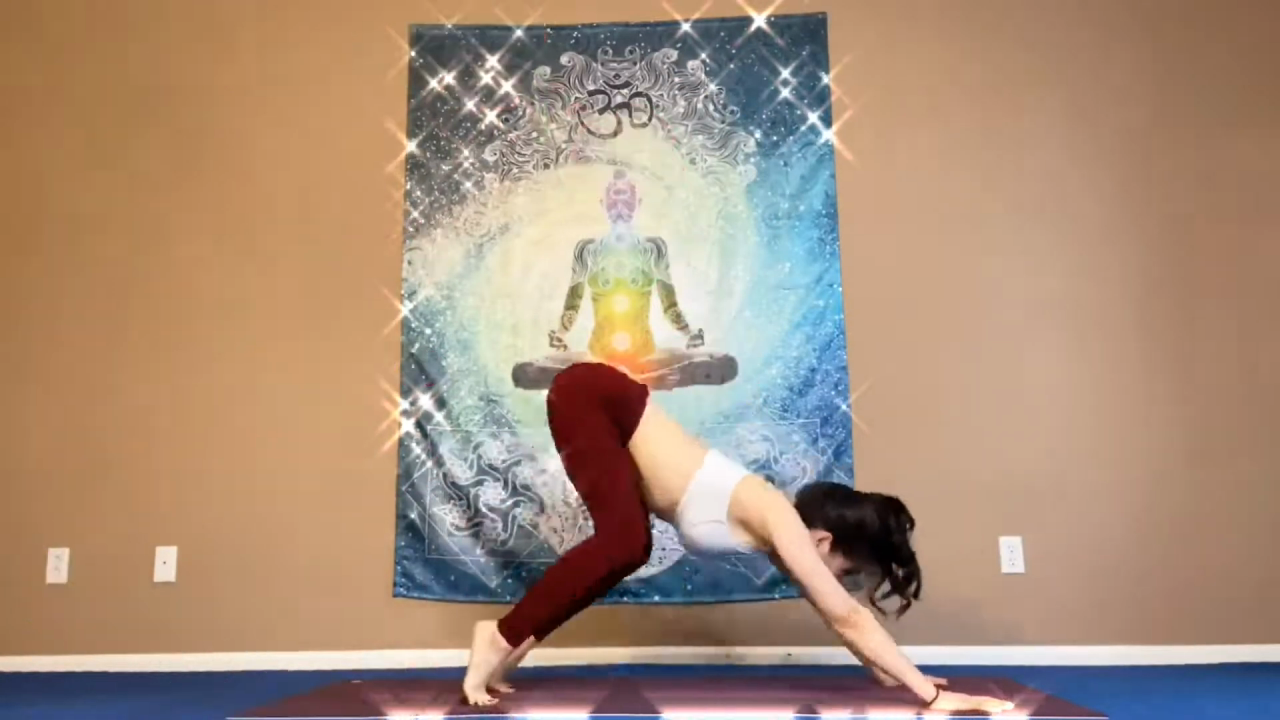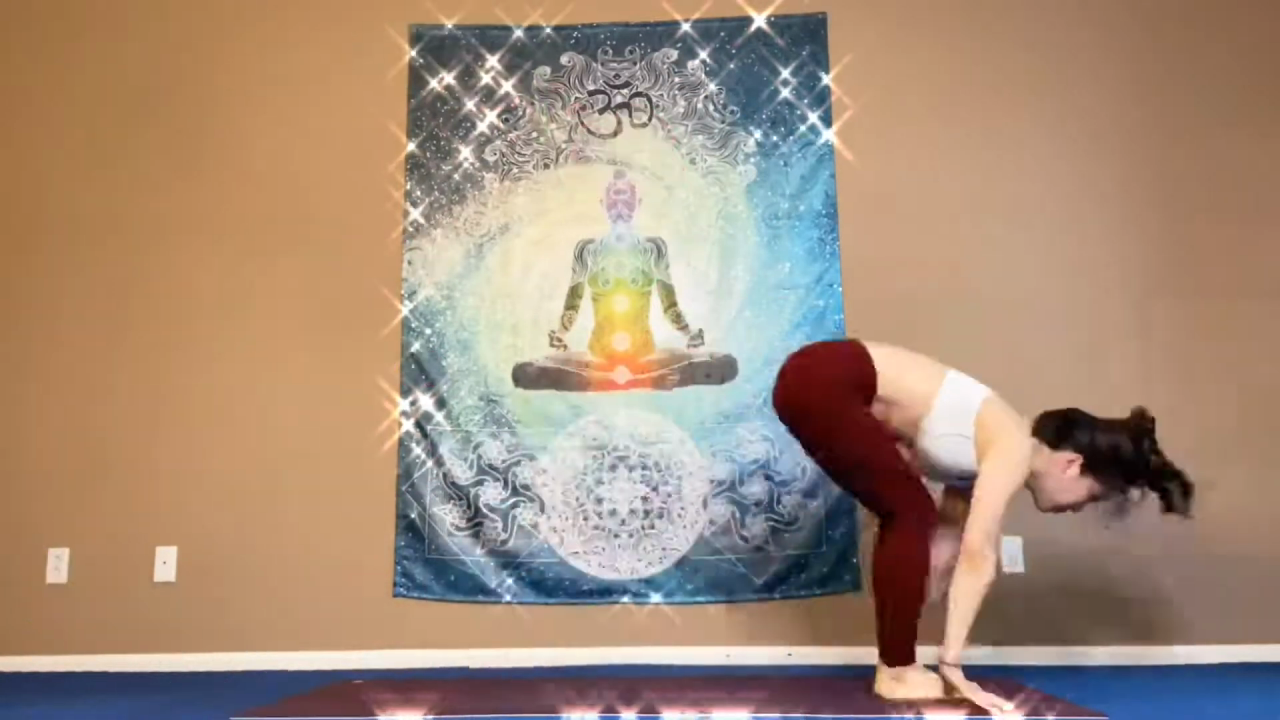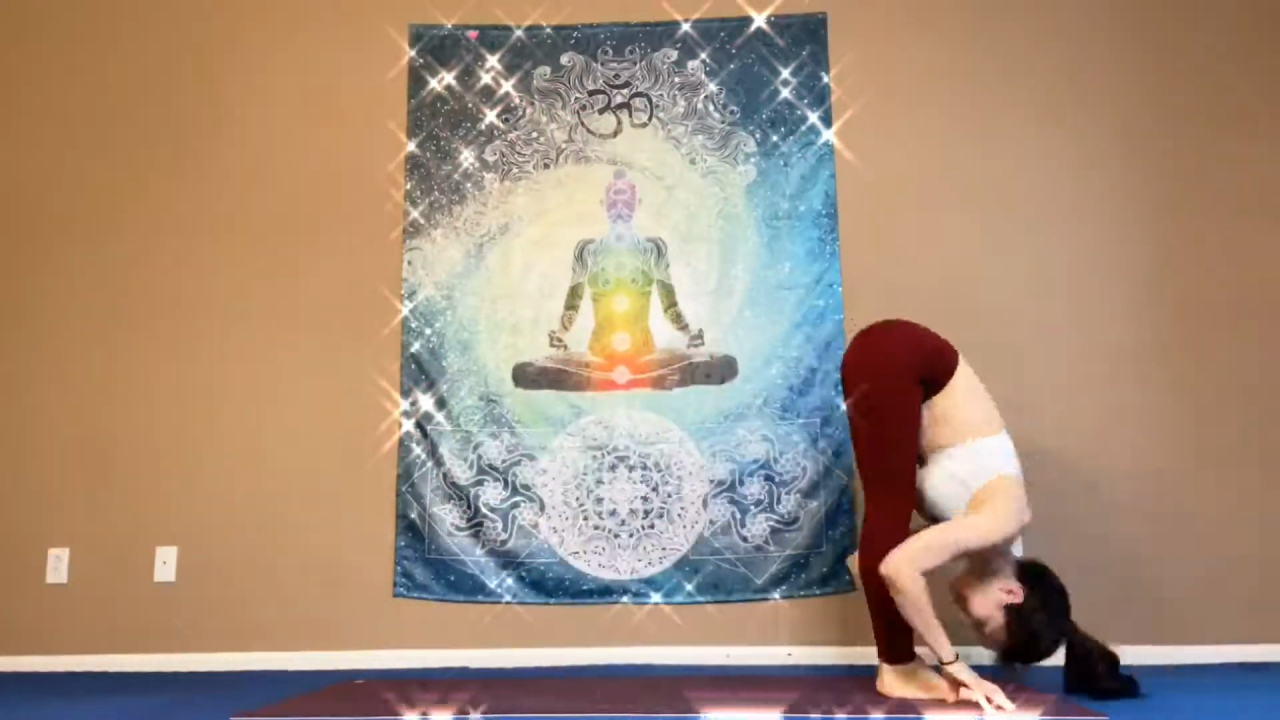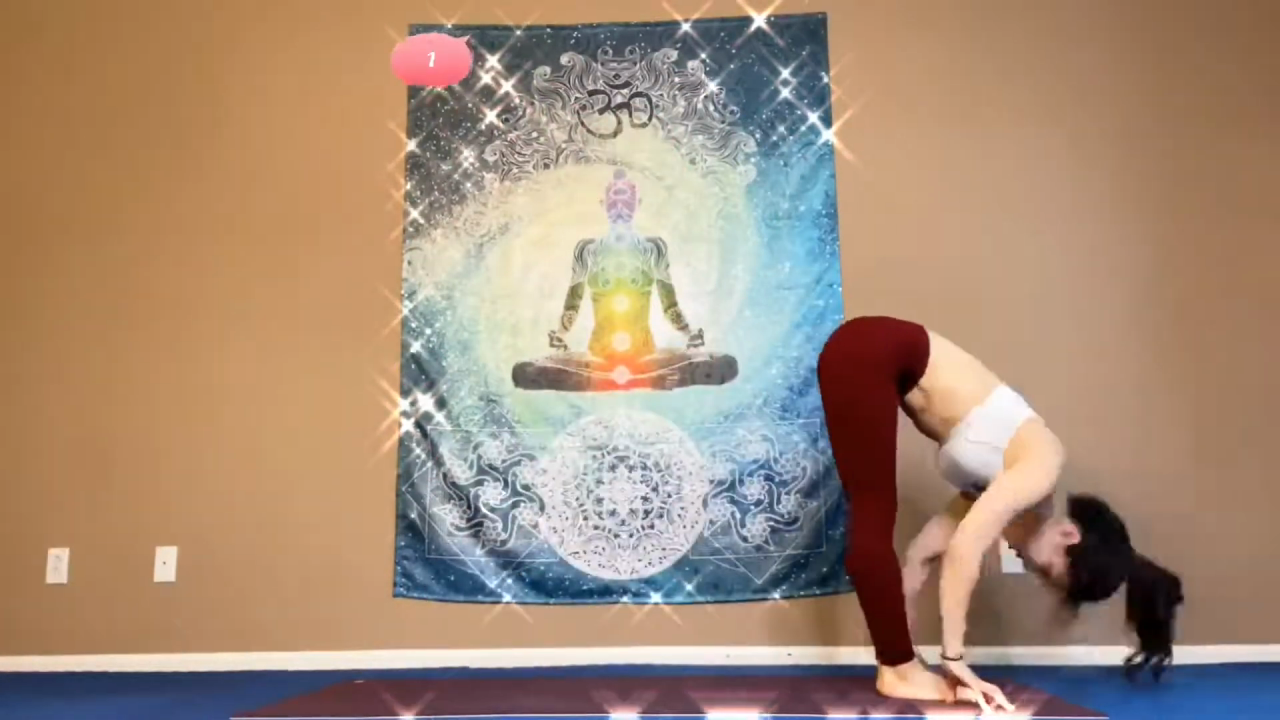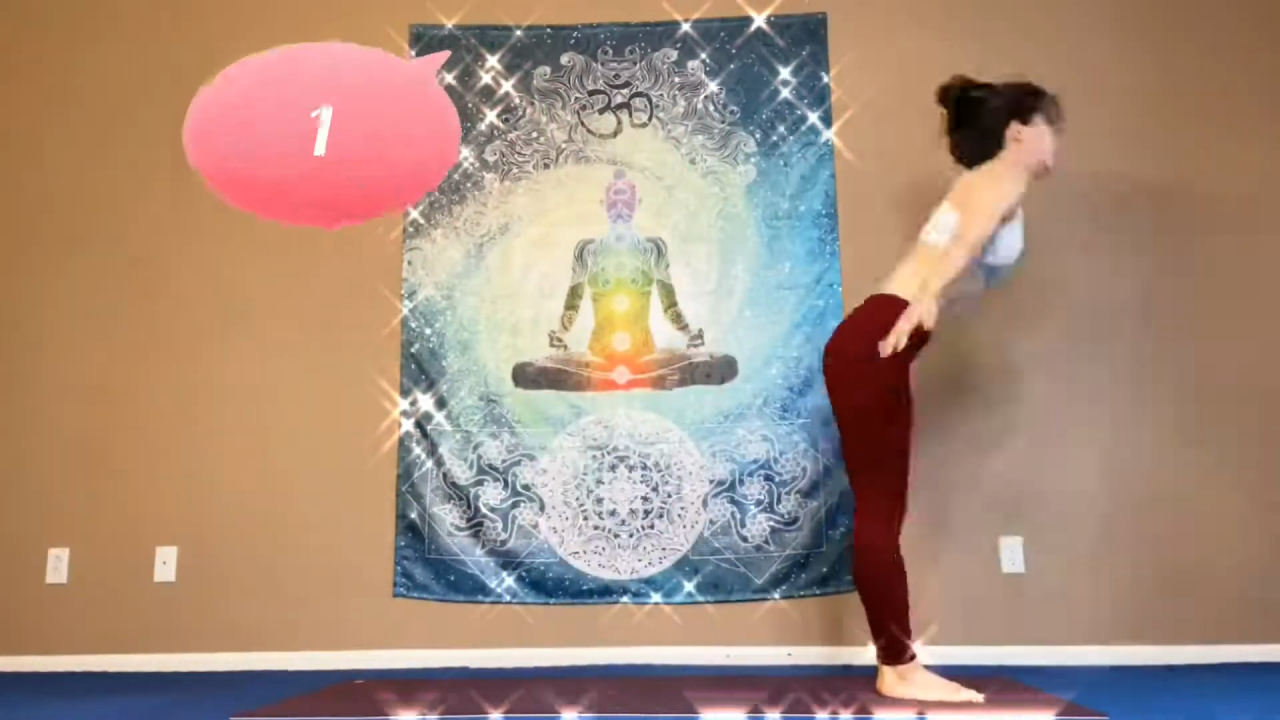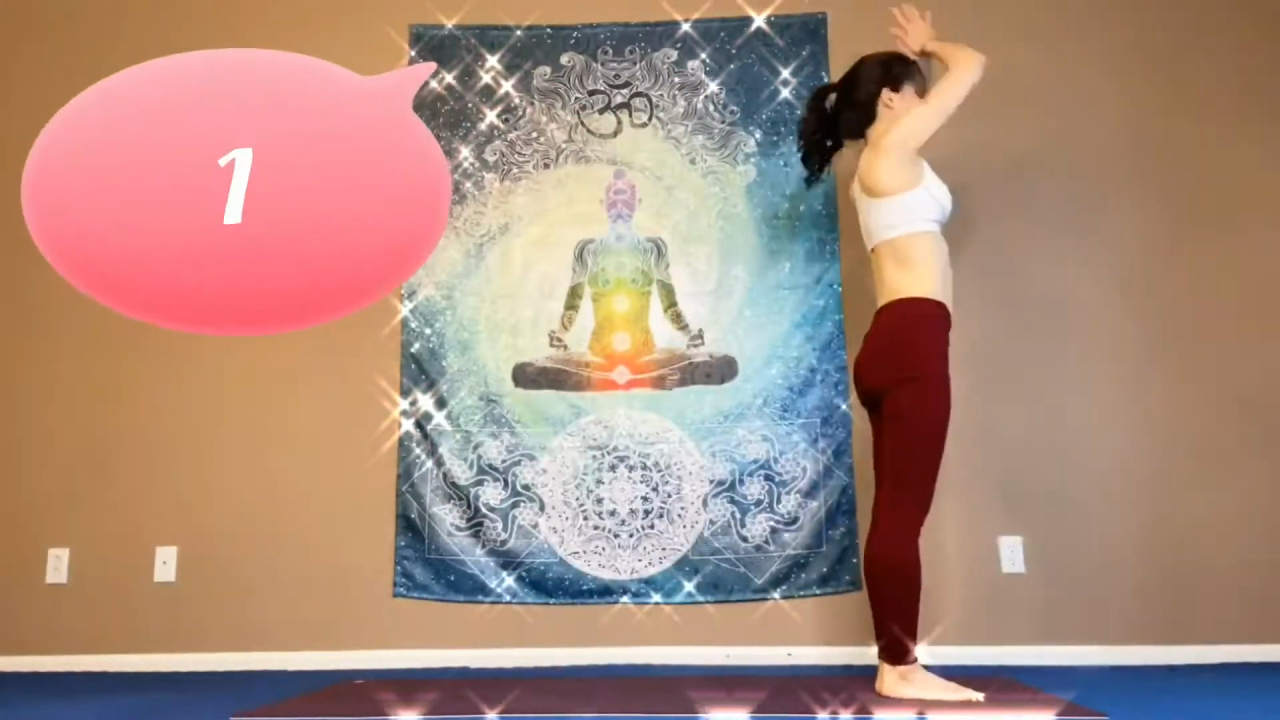
dt=0.1s
person 1, frame 1
left shoulder: (777, 520)
right shoulder: (779, 522)
left elbow: (846, 616)
right elbow: (848, 617)
left hip: (610, 410)
right hip: (589, 399)
left knee: (625, 546)
right knee: (627, 543)
right ankle: (503, 639)
person 1, frame 2
left shoulder: (998, 447)
right shoulder: (1012, 449)
right elbow: (975, 563)
right wrist: (951, 663)
left hip: (829, 376)
right hip: (825, 380)
left knee: (903, 514)
right knee: (912, 514)
left ankle: (898, 668)
right ankle: (897, 671)
person 1, frame 3
right shoulder: (999, 513)
right elbow: (899, 567)
left hip: (896, 356)
right knee: (886, 525)
left ankle: (901, 665)
right ankle: (898, 668)
person 1, frame 4
left shoulder: (1030, 457)
right shoulder: (1040, 465)
right elbow: (962, 549)
right wrist: (954, 659)
left knee: (873, 513)
left ankle: (899, 664)
right ankle: (898, 666)
person 1, frame 5
left shoulder: (989, 185)
right shoulder: (1003, 179)
right elbow: (964, 240)
right wrist: (926, 299)
left hip: (876, 344)
right hip: (876, 340)
left knee: (879, 516)
right knee: (879, 520)
left ankle: (897, 664)
right ankle: (898, 668)
person 1, frame 6
left shoulder: (879, 162)
right shoulder: (895, 140)
right elbow: (971, 65)
left hip: (895, 343)
right hip: (911, 341)
left knee: (899, 510)
right knee: (903, 511)
left ankle: (899, 663)
right ankle: (898, 667)
person 2, frame 1
left shoulder: (655, 249)
right shoulder: (587, 251)
left elbow: (670, 304)
right elbow: (572, 305)
left wrist: (689, 335)
right wrist: (559, 336)
left hip: (645, 355)
right hip: (599, 355)
right knee: (524, 372)
person 2, frame 2
left shoulder: (654, 249)
right shoulder: (587, 250)
left elbow: (670, 304)
right elbow: (572, 304)
left wrist: (689, 335)
right wrist: (559, 338)
left hip: (646, 355)
right hip: (599, 356)
left knee: (725, 365)
right knee: (525, 372)
person 2, frame 3
left shoulder: (654, 249)
right shoulder: (586, 250)
left elbow: (670, 304)
right elbow: (572, 304)
left wrist: (690, 335)
right wrist: (559, 337)
left hip: (646, 355)
right hip: (598, 357)
left knee: (725, 366)
right knee: (524, 372)
person 2, frame 4
left shoulder: (654, 248)
right shoulder: (587, 250)
left elbow: (670, 305)
right elbow: (572, 304)
left wrist: (690, 335)
right wrist: (559, 338)
left hip: (646, 355)
right hip: (598, 357)
left knee: (725, 365)
right knee: (524, 372)
person 2, frame 5
left shoulder: (654, 248)
right shoulder: (587, 250)
left elbow: (670, 305)
right elbow: (572, 304)
left wrist: (690, 335)
right wrist: (558, 338)
left hip: (646, 355)
right hip: (598, 357)
left knee: (725, 365)
right knee: (524, 372)
person 2, frame 6
left shoulder: (654, 248)
right shoulder: (587, 250)
left elbow: (670, 305)
right elbow: (572, 304)
left wrist: (690, 335)
right wrist: (559, 338)
left hip: (645, 355)
right hip: (598, 356)
left knee: (725, 366)
right knee: (524, 373)
